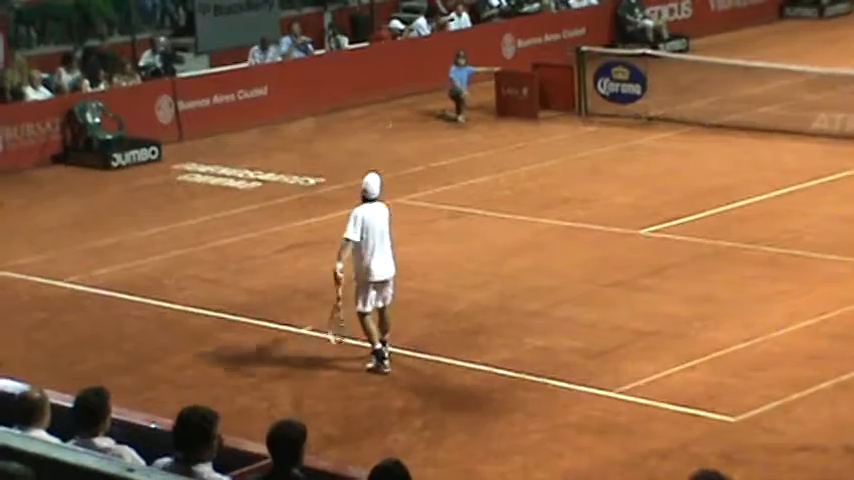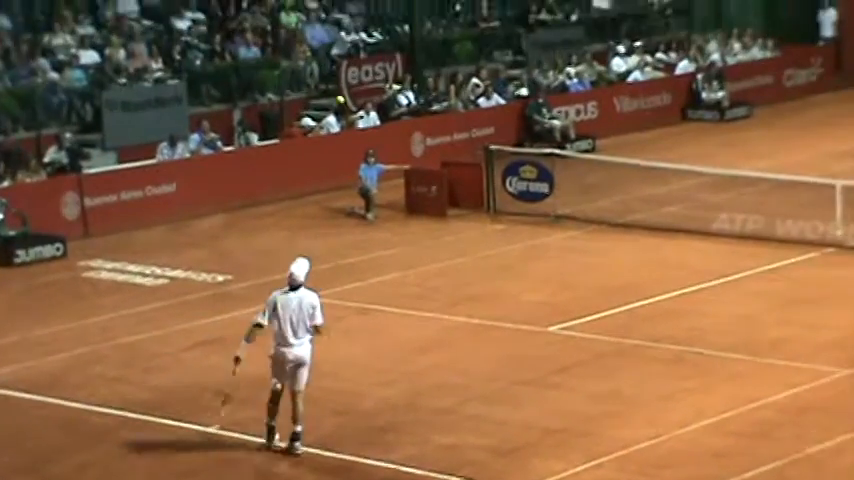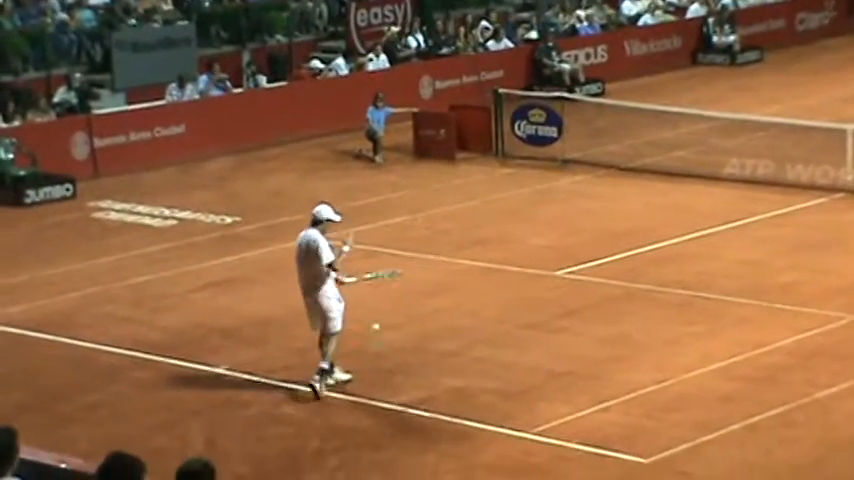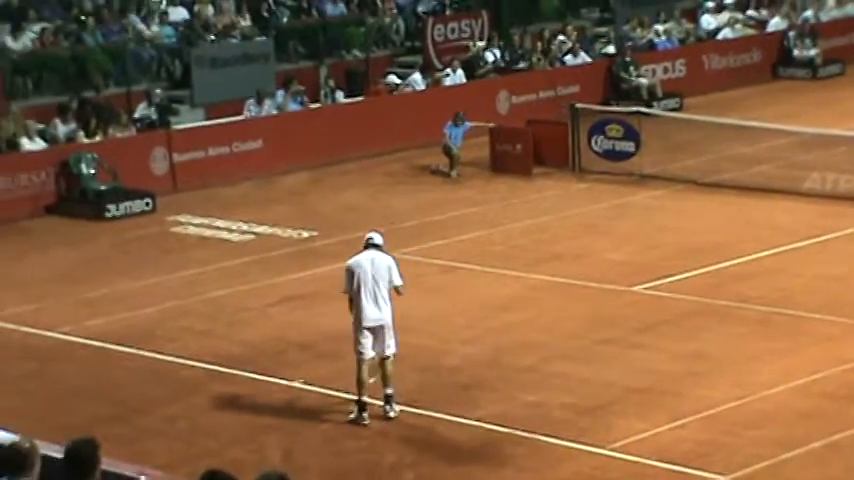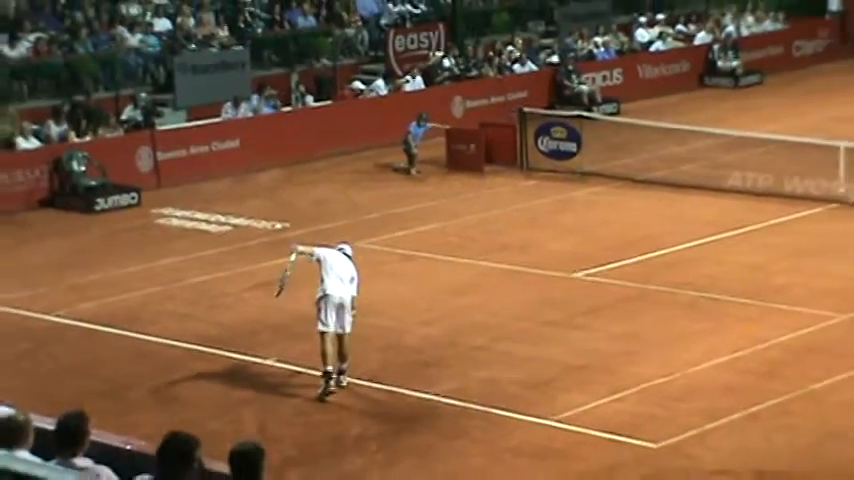
dt=1s
person 1, frame 1
left shoulder: (358, 213)
right shoulder: (383, 209)
left elbow: (349, 241)
left wrist: (339, 265)
left hip: (369, 272)
right hip: (388, 269)
left knee: (364, 313)
right knee: (383, 309)
left ankle: (380, 359)
right ankle: (384, 349)
person 1, frame 2
left shoulder: (276, 298)
right shoulder: (311, 298)
left elbow: (258, 325)
right elbow: (318, 328)
left wrist: (241, 349)
right wrist: (317, 329)
left hip: (282, 352)
right hip: (302, 352)
left knee: (276, 392)
right knee: (297, 394)
left ankle: (270, 436)
right ankle: (295, 440)
person 1, frame 3
left shoulder: (303, 236)
right shoulder: (319, 240)
right elbow: (332, 265)
left wrist: (337, 277)
right wrist: (342, 251)
left hip: (309, 293)
right hip: (325, 294)
left knee: (324, 333)
right knee: (333, 335)
left ankle: (331, 372)
right ankle: (319, 377)
person 1, frame 4
left shoulder: (352, 264)
right shoulder: (387, 260)
left elbow: (350, 298)
right elbow: (400, 291)
left wrist: (355, 319)
left hip: (362, 319)
right hip: (384, 318)
left knee: (363, 363)
right knee: (386, 360)
left ankle: (362, 410)
right ankle: (389, 406)
person 1, frame 5
left shoulder: (326, 252)
right shoulder: (351, 267)
left elbow: (312, 250)
left wrist: (299, 250)
right wrist: (352, 310)
left hip: (328, 295)
right hip: (345, 297)
left knee: (326, 336)
right knee: (343, 336)
left ankle: (329, 379)
right ankle: (342, 376)
